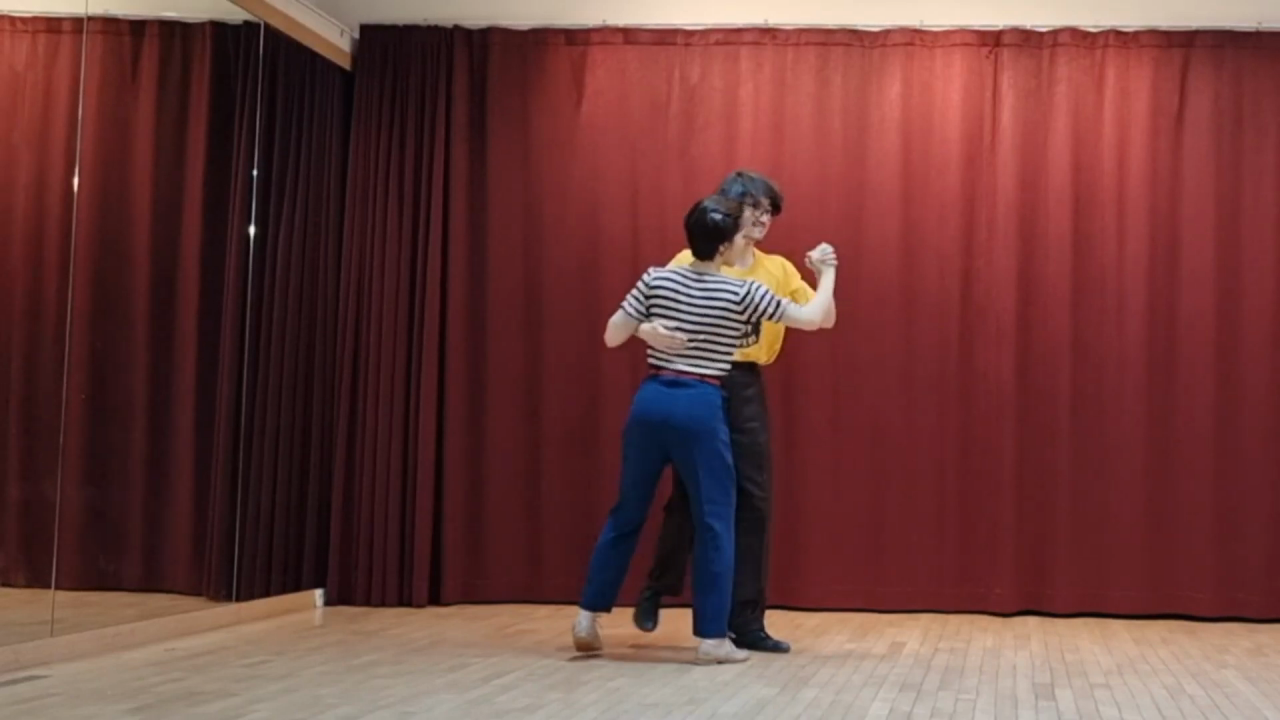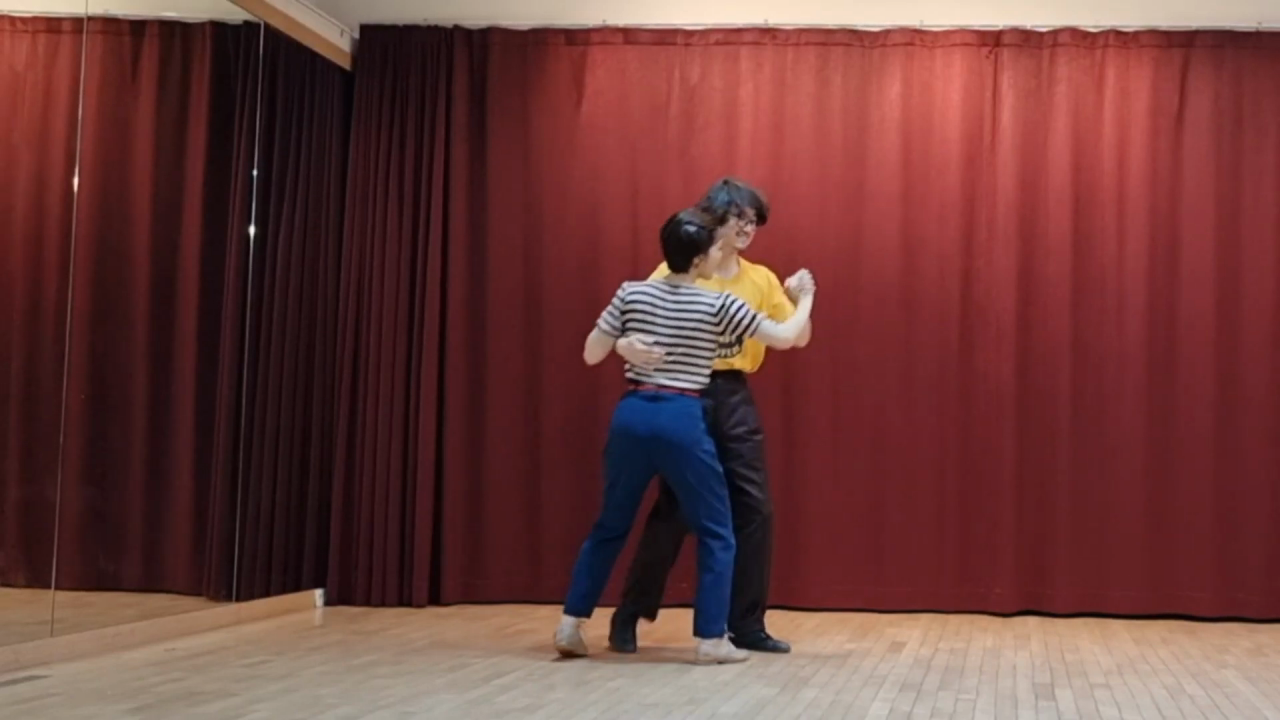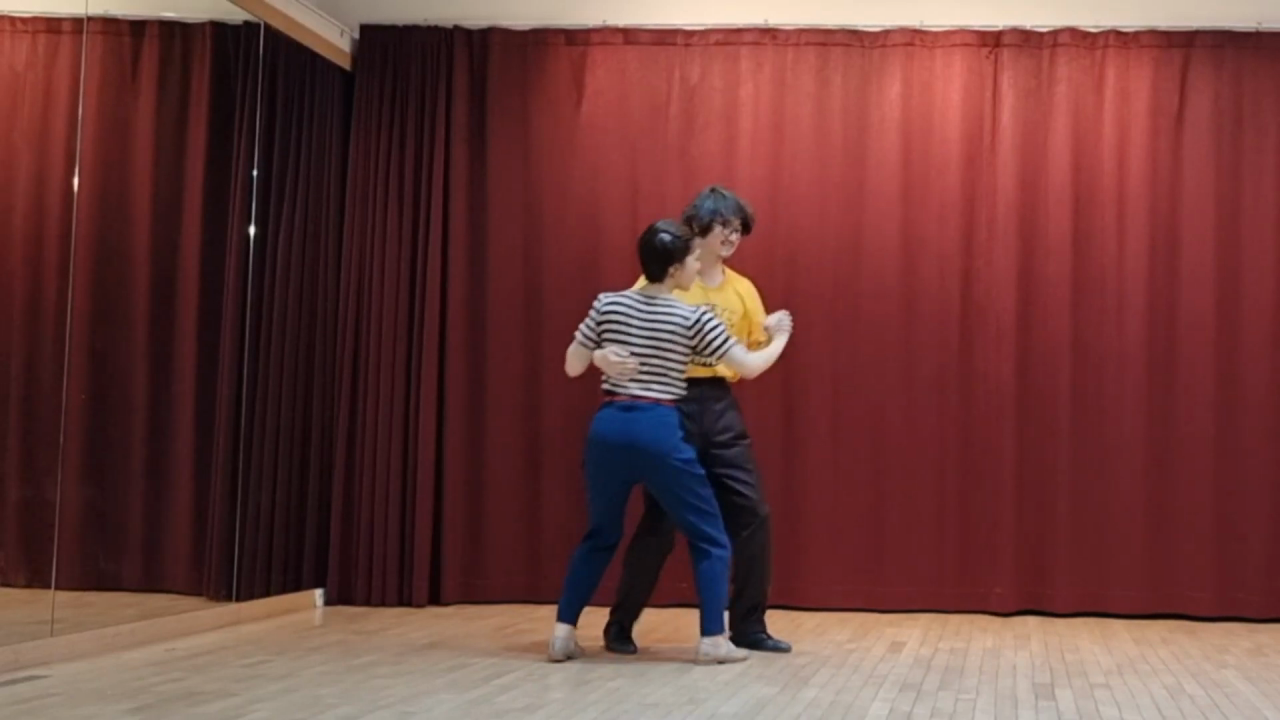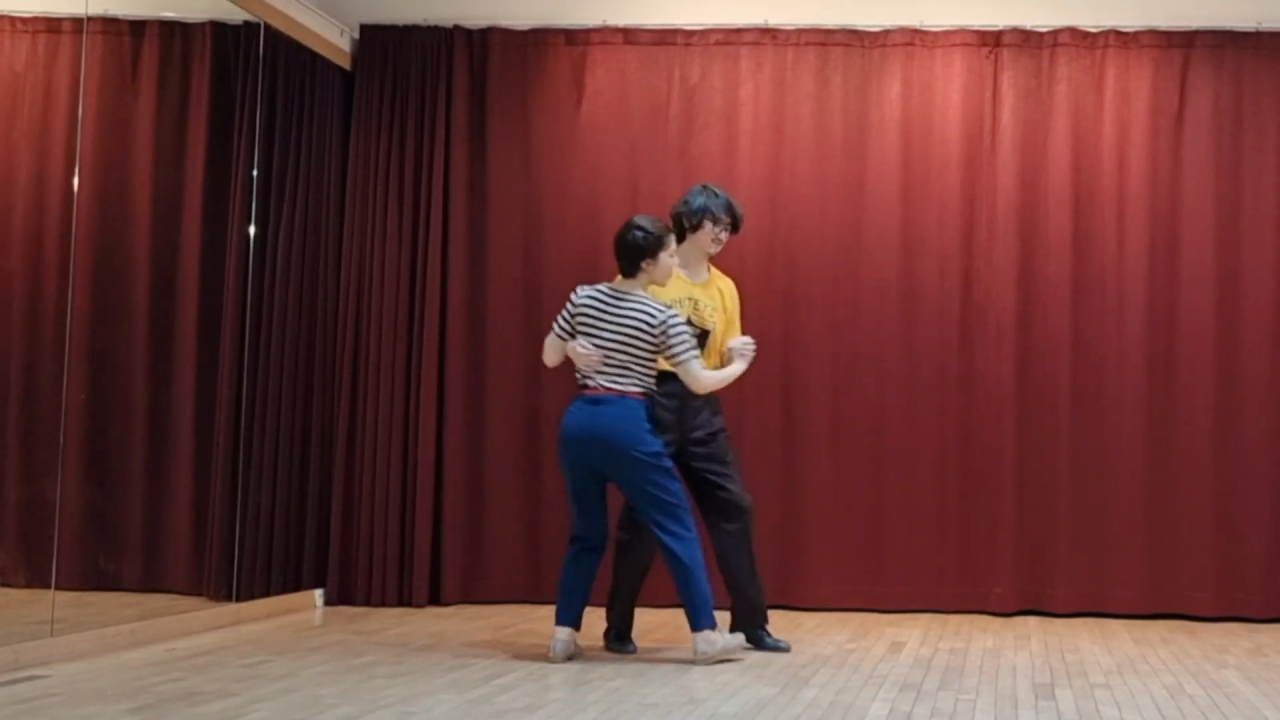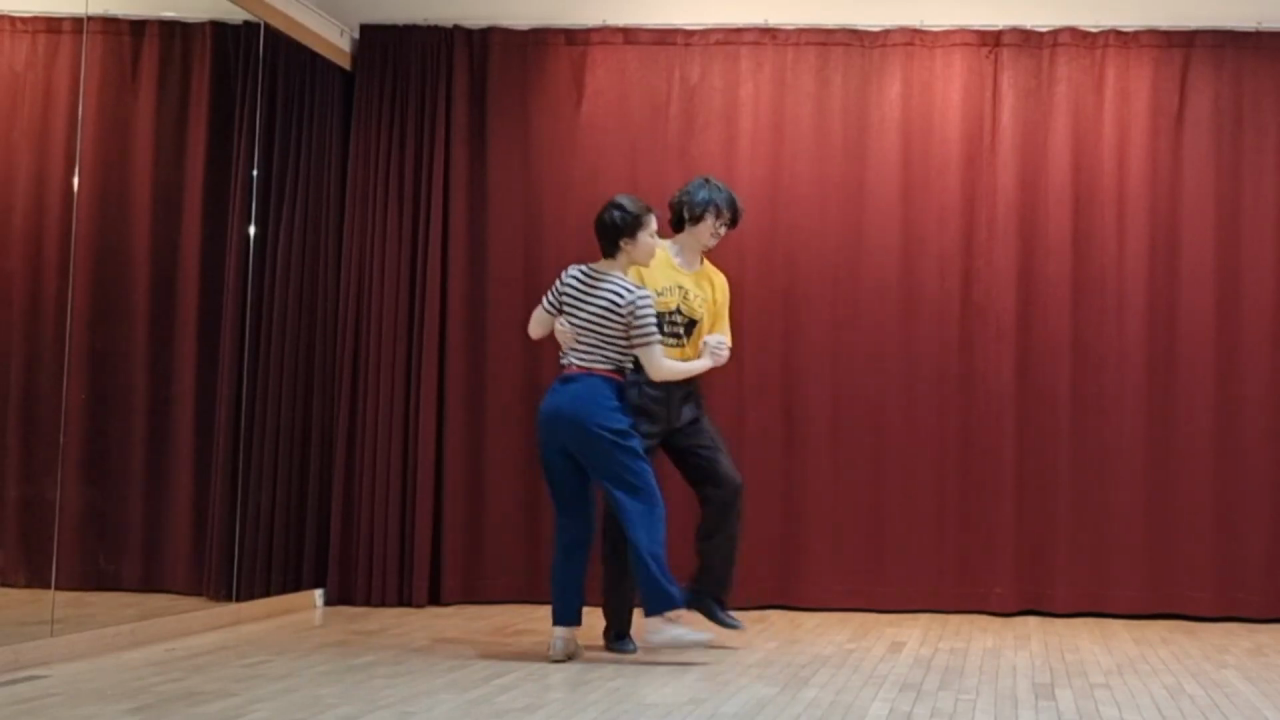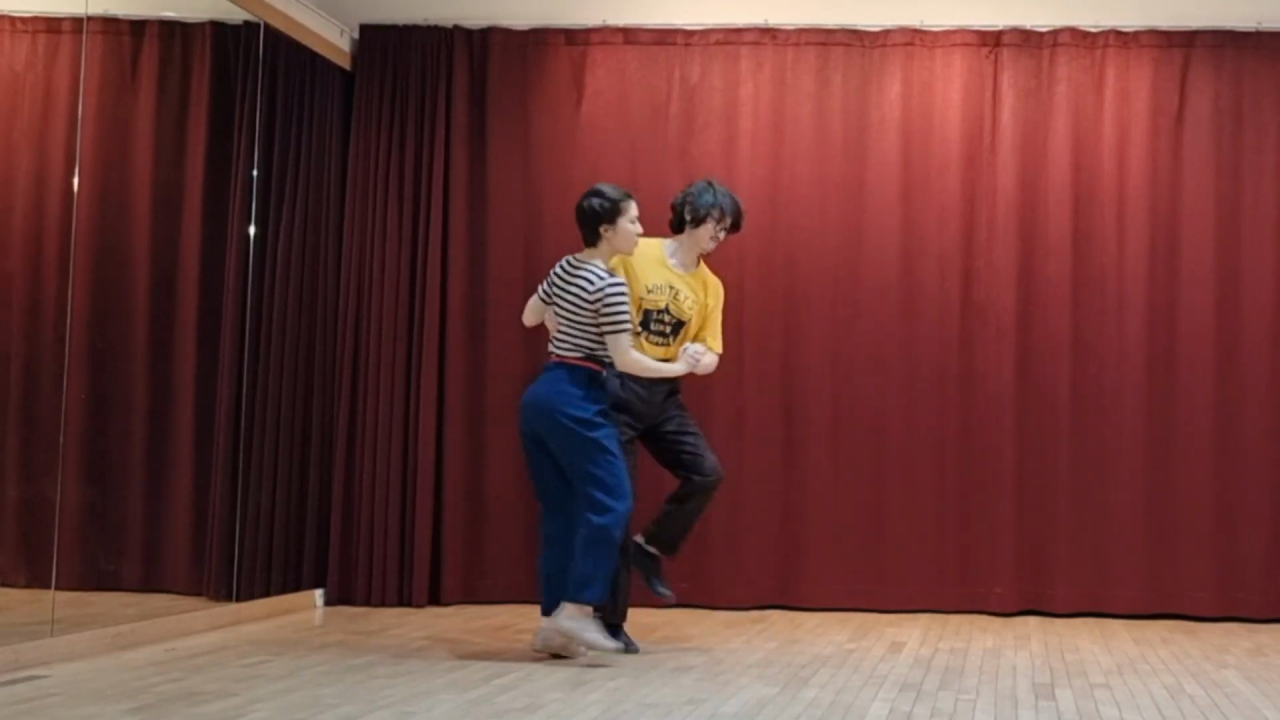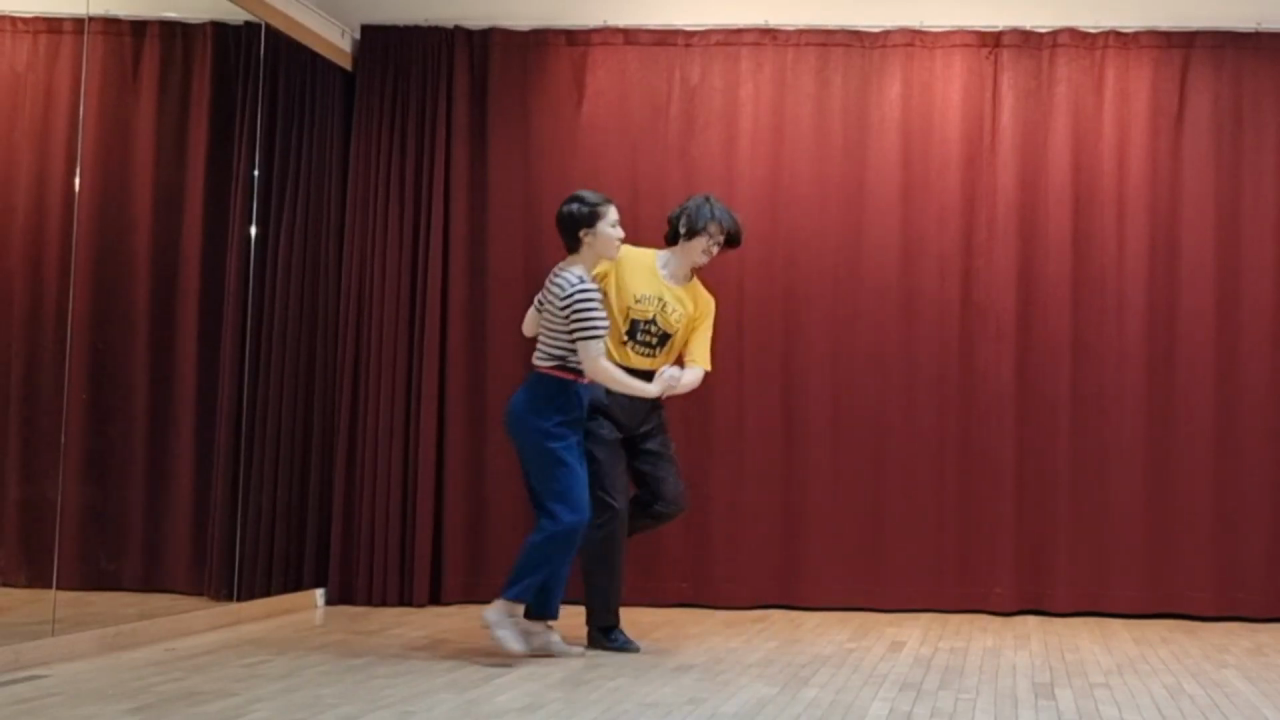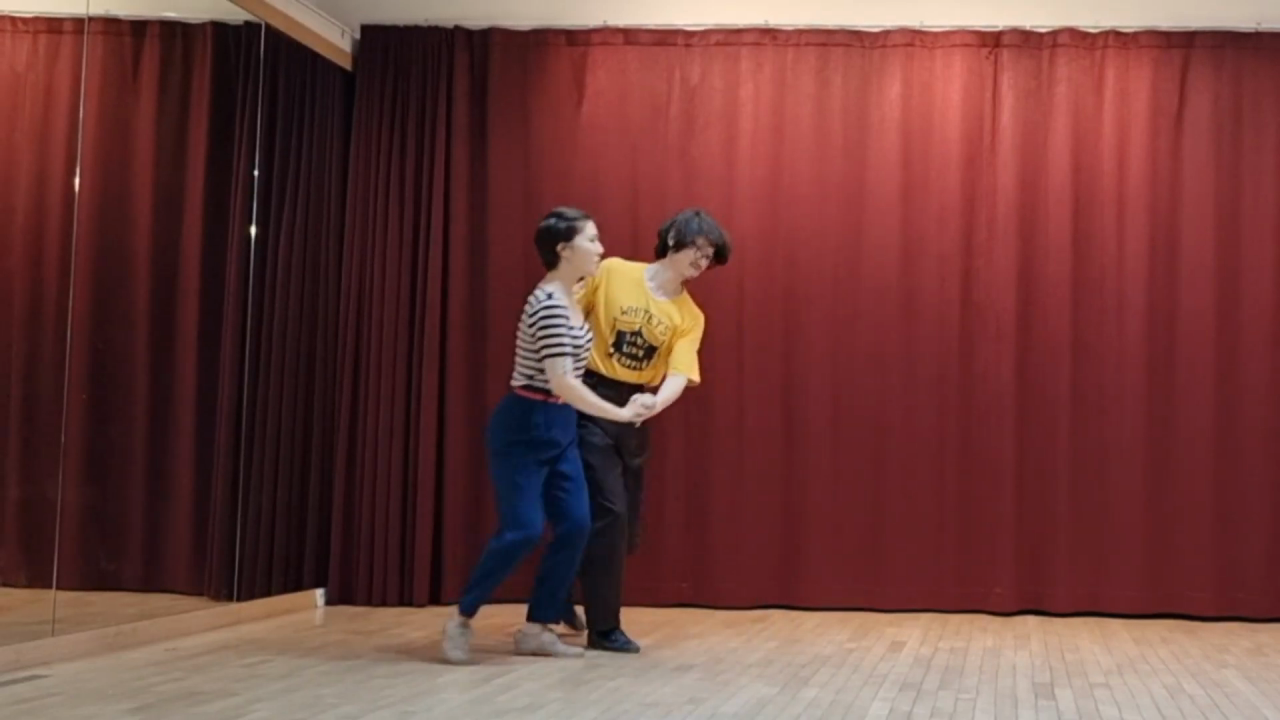
dt=0.1s
person 1, frame 1
left shoulder: (778, 269)
right shoulder: (692, 261)
left elbow: (823, 320)
left wrist: (826, 275)
right wrist: (648, 328)
left hip: (748, 391)
left knee: (754, 506)
right knee: (689, 496)
left ankle: (746, 623)
right ankle: (657, 590)
person 1, frame 2
left shoulder: (761, 280)
right shoulder: (674, 273)
left elbow: (797, 338)
left wrist: (802, 297)
right wrist: (625, 345)
left hip: (735, 400)
left knee: (755, 509)
right knee: (674, 510)
left ankle: (747, 625)
right ankle: (630, 613)
person 1, frame 3
left shoulder: (744, 292)
left elbow: (758, 356)
left wrist: (775, 335)
right wrist: (603, 357)
left hip: (722, 409)
right hip: (670, 405)
left knee: (750, 513)
right knee: (663, 517)
left ankle: (747, 625)
right ankle: (620, 625)
person 1, frame 4
left shoulder: (725, 289)
left elbow: (729, 357)
right wrist: (577, 348)
left hip: (700, 405)
right hip: (650, 399)
left knee: (733, 506)
right knee: (642, 514)
left ankle: (750, 623)
right ankle: (618, 627)
person 1, frame 5
left shoulder: (717, 282)
right shoulder: (638, 260)
left elbow: (721, 346)
left wrist: (719, 346)
right wrist: (564, 325)
left hip: (683, 394)
right hip: (632, 390)
left knee: (725, 482)
left ankle: (708, 591)
right ankle: (617, 625)
person 1, frame 6
left shoulder: (711, 286)
right shoulder: (633, 253)
left elbow: (710, 356)
left wrist: (701, 358)
right wrist: (555, 314)
left hip: (665, 391)
right hip: (617, 385)
left knee: (705, 472)
left ankle: (648, 546)
right ankle: (610, 621)
person 1, frame 7
left shoulder: (702, 304)
right shoulder: (624, 261)
left elbow: (697, 368)
left wrist: (682, 380)
left hip: (645, 400)
right hip: (599, 392)
left knee: (670, 498)
right knee: (610, 503)
left ankle: (591, 544)
right ankle: (603, 625)
person 1, frame 8
left shoulder: (691, 317)
right shoulder: (611, 273)
left elbow: (679, 377)
left wrist: (655, 403)
left knee: (624, 520)
right knee: (609, 508)
left ankle: (558, 594)
right ankle: (603, 627)
person 2, frame 1
left shoulder: (655, 279)
right shoulder: (742, 293)
left elbow: (612, 336)
right elbow: (810, 318)
right wrist: (827, 275)
left hip: (650, 402)
right hip: (700, 409)
left knee: (627, 515)
right knee: (715, 525)
left ankle: (587, 618)
right ankle: (711, 637)
person 2, frame 2
left shoulder: (631, 293)
right shoulder: (718, 306)
left elbow: (592, 354)
right elbow: (785, 337)
right wrist: (806, 298)
left hip: (630, 417)
right hip: (680, 423)
left knee: (611, 525)
right knee: (716, 530)
left ankle: (570, 624)
right ankle: (711, 638)
person 2, frame 3
left shoulder: (606, 305)
right shoulder: (694, 321)
left elbow: (572, 367)
right elbow: (748, 365)
right wrist: (780, 336)
left hip: (606, 427)
right hip: (657, 432)
left knee: (601, 533)
right knee: (709, 532)
left ankle: (564, 632)
right ankle: (713, 639)
person 2, frame 4
left shoulder: (583, 297)
right shoulder: (662, 318)
left elbow: (550, 356)
right elbow: (700, 383)
right wrist: (739, 363)
left hip: (578, 421)
right hip: (624, 425)
left knee: (588, 533)
right knee: (676, 526)
left ankle: (565, 633)
right ankle: (705, 633)
person 2, frame 5
left shoulder: (572, 277)
right shoulder: (635, 299)
left elbow: (536, 328)
right elbow: (656, 370)
right wrist: (703, 361)
left hip: (557, 404)
right hip: (599, 408)
left knee: (572, 521)
right knee: (645, 510)
left ankle: (564, 631)
right ankle: (662, 617)
person 2, frame 6
left shoulder: (563, 267)
right shoulder: (610, 286)
left elbow: (530, 317)
right elbow: (625, 360)
right wrist: (680, 365)
left hip: (541, 395)
right hip: (573, 399)
left knee: (558, 512)
right knee: (610, 501)
left ankle: (553, 625)
right ankle: (574, 610)
person 2, frame 7
left shoulder: (561, 278)
right shoulder: (580, 292)
left elbow: (528, 327)
right elbow: (595, 368)
right wrist: (651, 389)
left hip: (554, 406)
right hip: (546, 408)
left knee: (562, 516)
right knee: (569, 514)
left ankle: (539, 625)
right ankle: (505, 607)
person 2, frame 8
left shoulder: (567, 300)
right shoulder: (552, 308)
right elbow: (563, 384)
right wrist: (622, 413)
left hip: (556, 427)
right hip: (525, 428)
left knee: (575, 525)
right knee: (522, 530)
left ankle: (539, 628)
right ankle: (460, 619)
